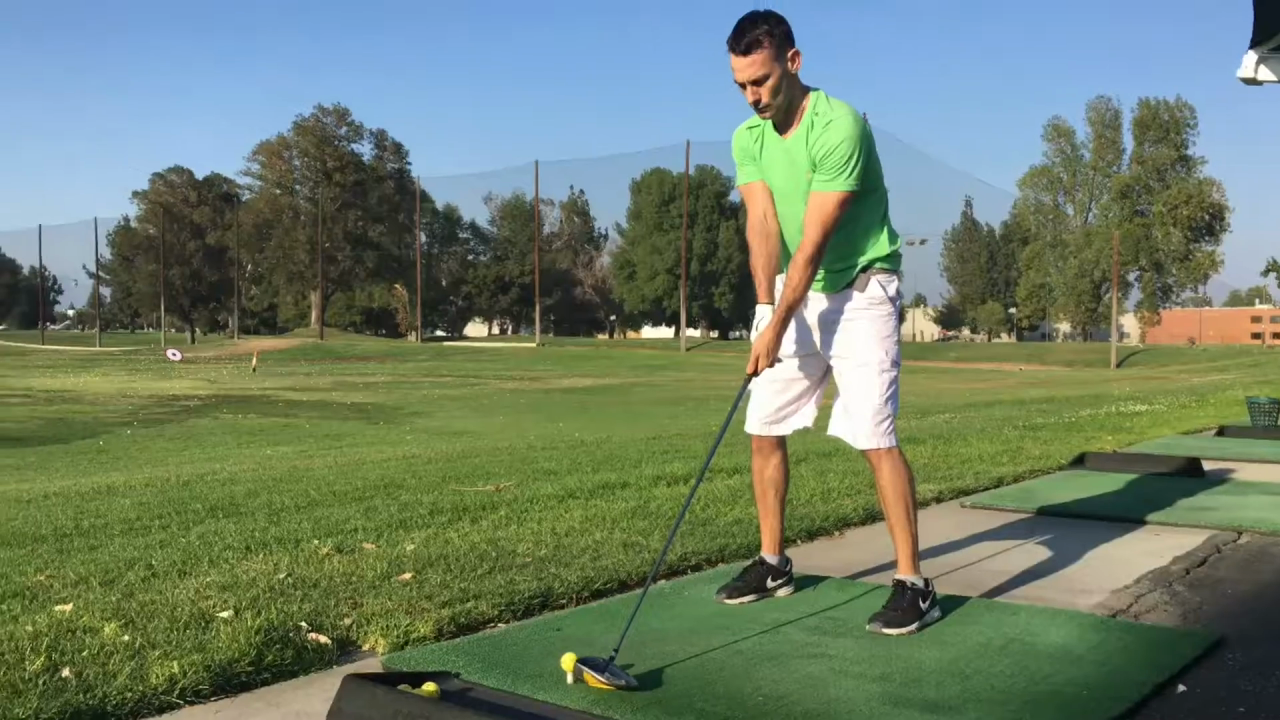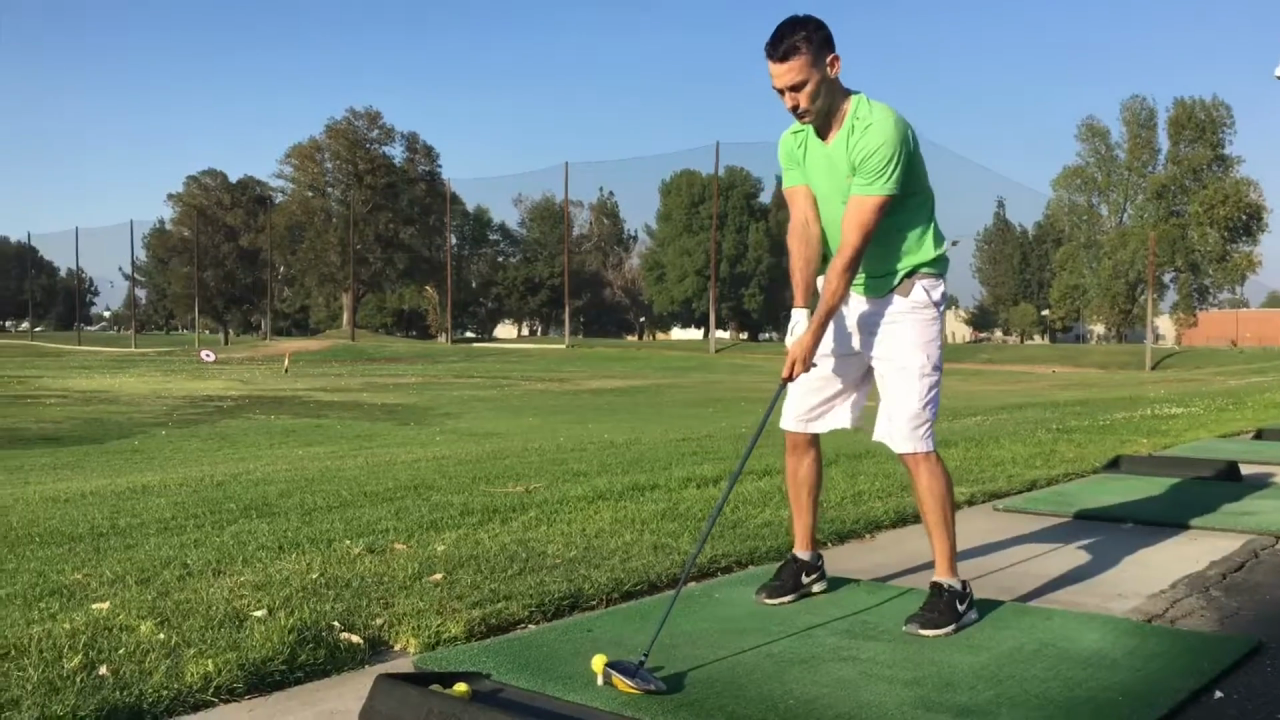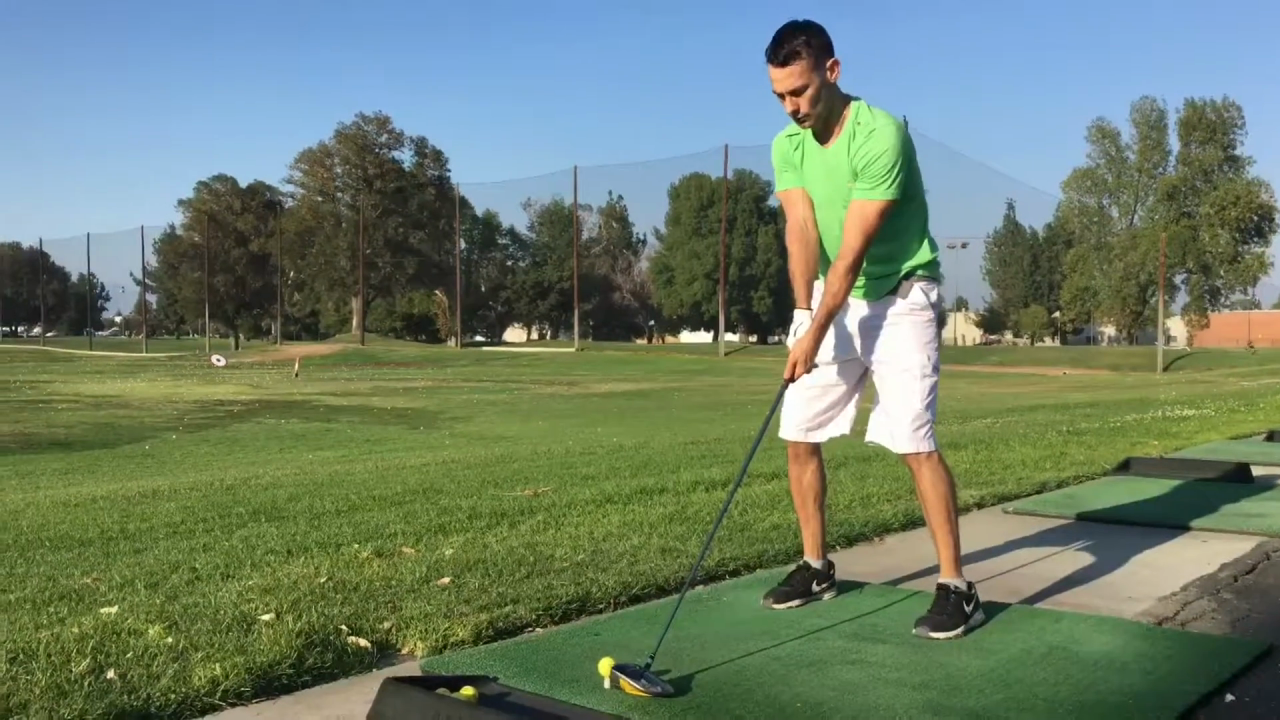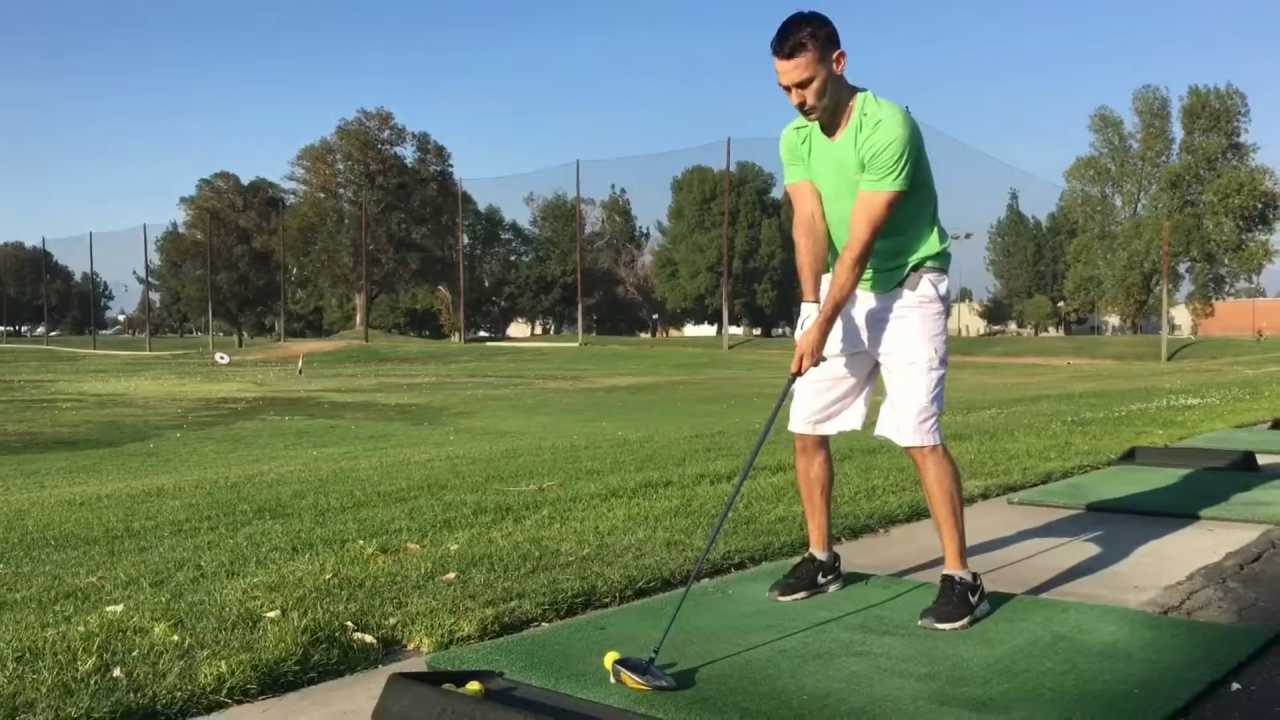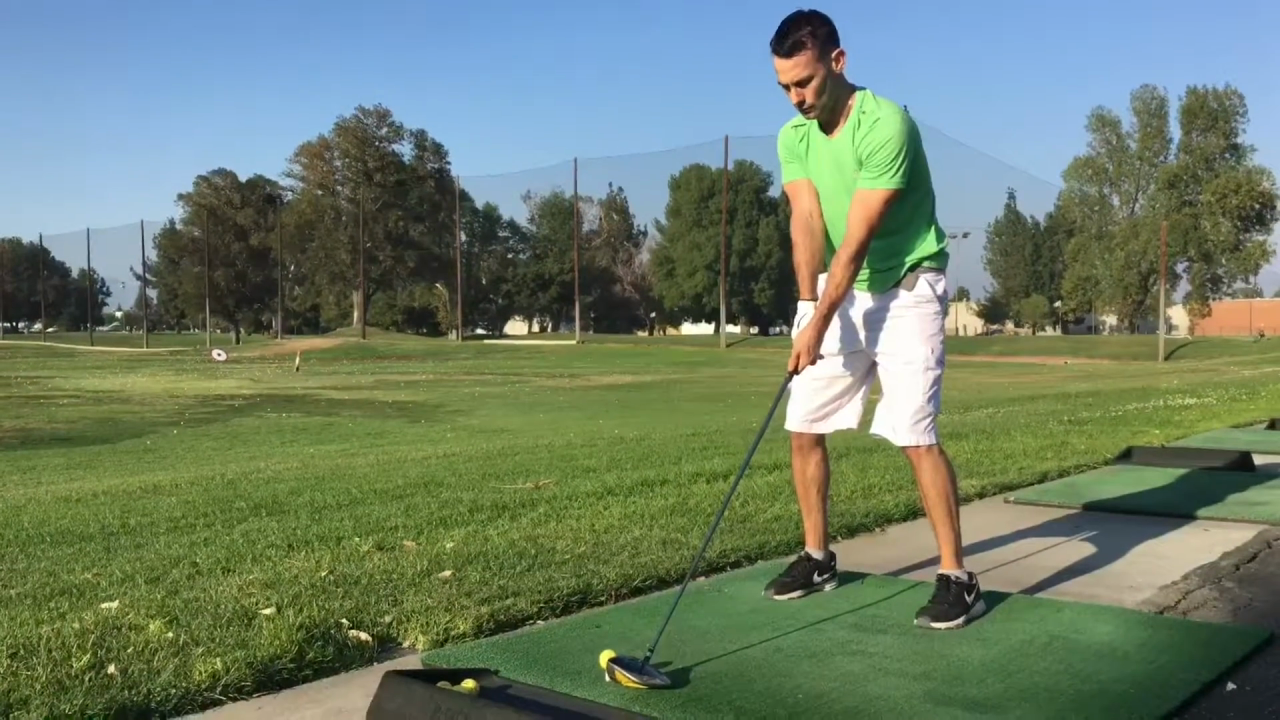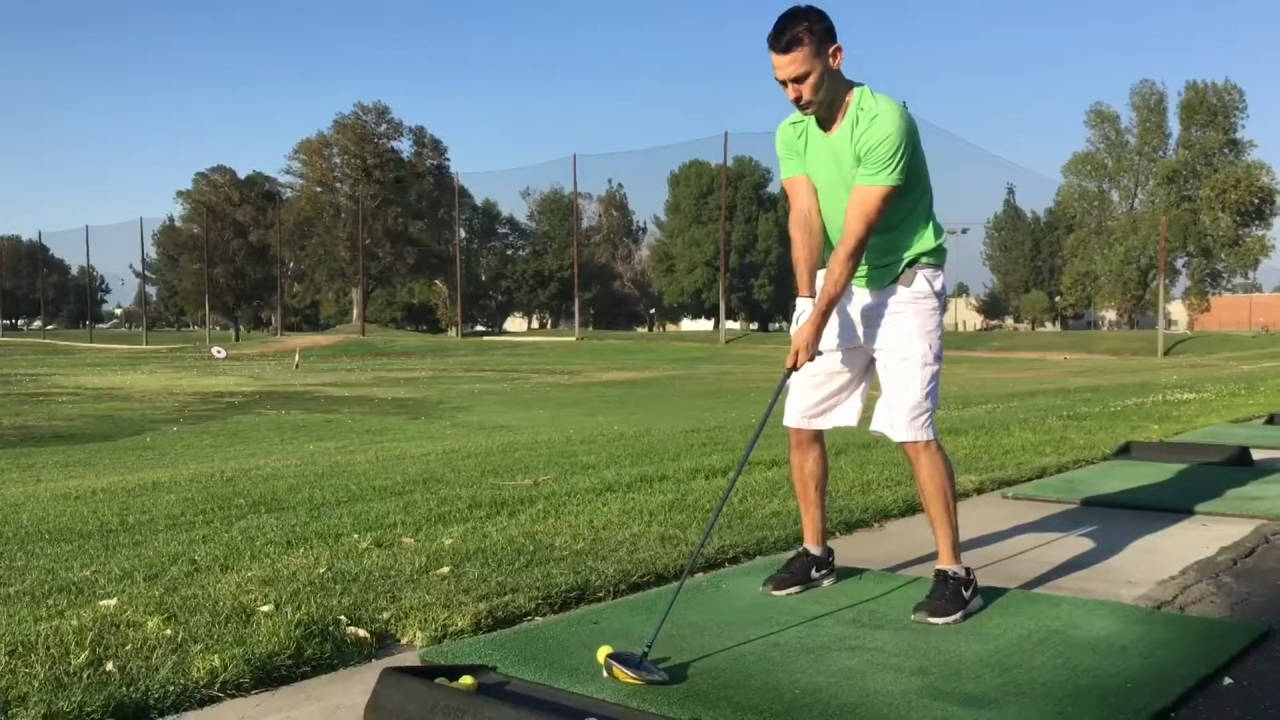
dt=0.5s
person 1, frame 1
left shoulder: (840, 126)
right shoulder: (747, 137)
left elbow: (813, 242)
right elbow: (762, 225)
left wrist: (776, 329)
right wrist: (765, 310)
left hip: (859, 292)
right hip: (795, 294)
left knee: (874, 435)
right knee: (764, 431)
left ankle: (912, 584)
right ankle: (773, 562)
person 1, frame 2
left shoulder: (881, 130)
right shoulder: (792, 142)
left elbow: (852, 247)
right elbow: (804, 229)
left wrist: (813, 332)
right wrist: (800, 314)
left hip: (904, 296)
right hip: (838, 296)
left knee: (912, 440)
right knee: (798, 428)
left ankle: (950, 586)
right ankle: (805, 559)
person 1, frame 3
left shoulder: (881, 136)
right shoulder: (786, 145)
left elbow: (852, 250)
right elbow: (801, 231)
left wrist: (814, 334)
right wrist: (802, 316)
left hip: (898, 299)
right hip: (832, 299)
left knee: (915, 440)
right knee: (799, 437)
left ankle: (955, 587)
right ankle: (816, 566)
person 1, frame 4
left shoulder: (888, 127)
right shoulder: (795, 139)
left elbow: (860, 242)
right elbow: (809, 225)
left wrist: (821, 326)
right wrist: (811, 307)
left hip: (908, 292)
right hip: (841, 293)
left knee: (919, 433)
right knee: (807, 430)
left ankle: (961, 579)
right ankle: (821, 559)
person 1, frame 5
left shoulder: (887, 125)
right shoulder: (793, 136)
left elbow: (856, 240)
right elbow: (806, 222)
left wrist: (817, 326)
right wrist: (807, 306)
left hip: (904, 291)
right hip: (838, 292)
left knee: (915, 433)
right knee: (804, 428)
left ankle: (956, 577)
right ankle: (817, 557)
person 1, frame 6
left shoulder: (885, 122)
right shoulder: (791, 134)
left elbow: (855, 236)
right elbow: (805, 219)
left wrist: (816, 320)
right wrist: (806, 301)
left hip: (904, 288)
right hip: (837, 289)
left knee: (913, 429)
right knee: (802, 425)
left ankle: (954, 573)
right ankle: (815, 553)
